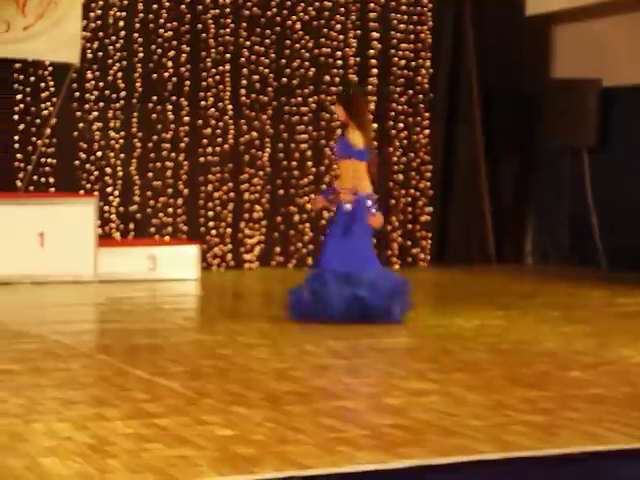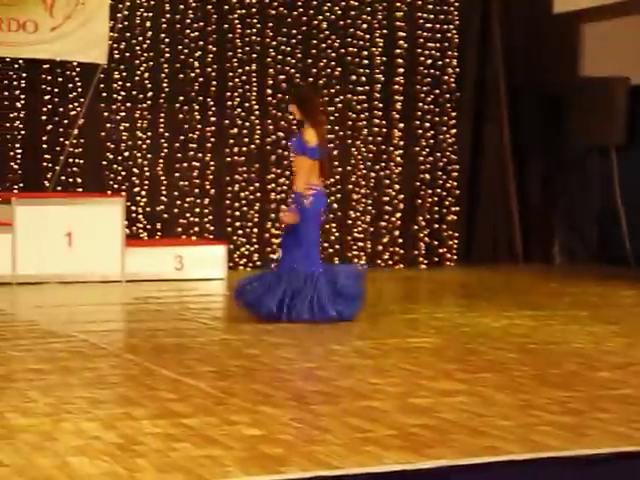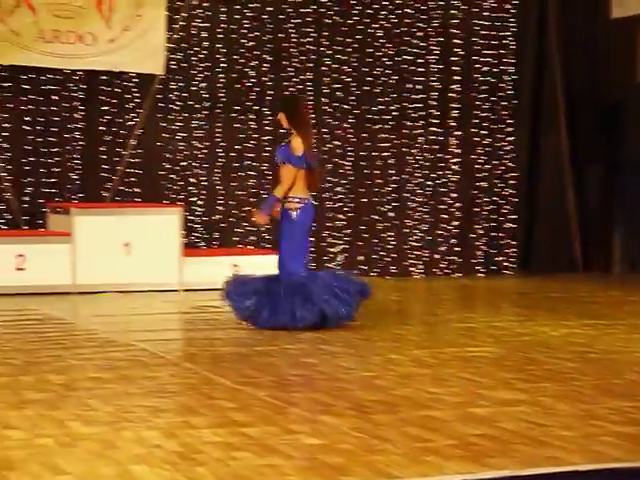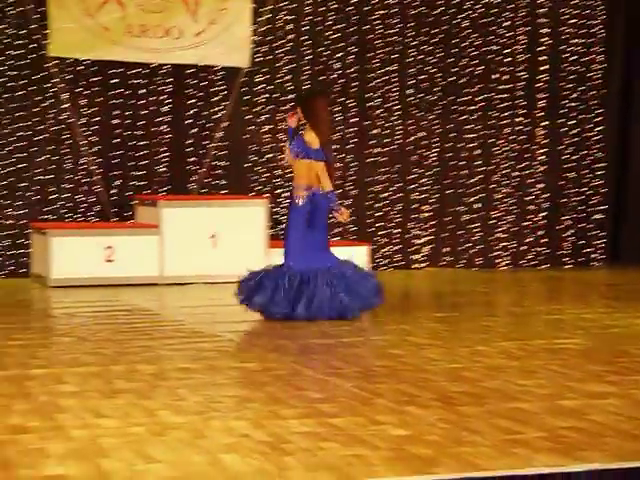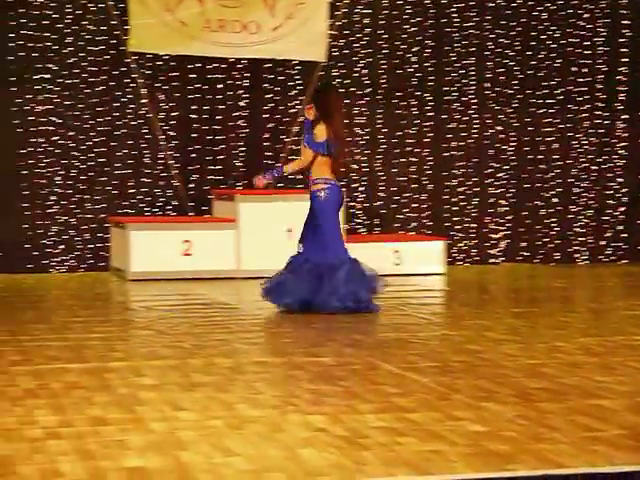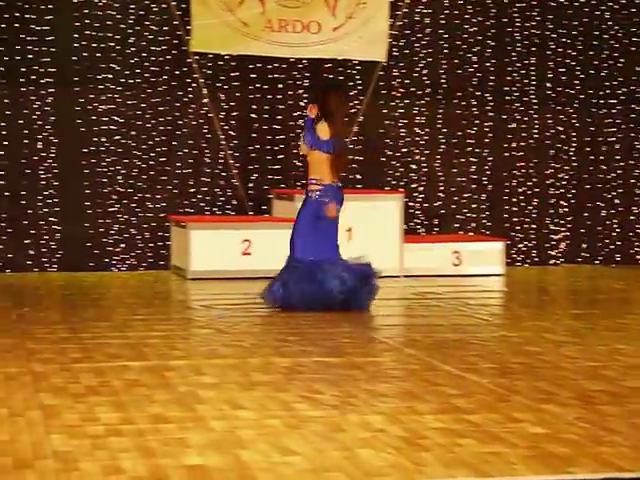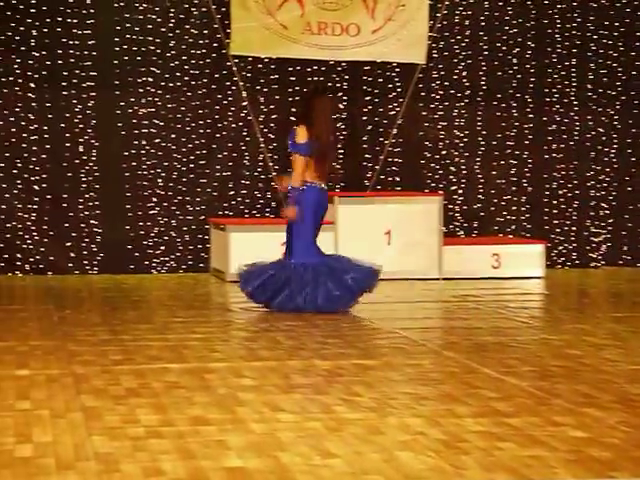
dt=0.4s
person 1, frame 1
left shoulder: (355, 135)
right shoulder: (351, 134)
left elbow: (361, 175)
left wrist: (371, 209)
right wrist: (327, 195)
left hip: (353, 202)
right hip: (349, 201)
left knee: (334, 256)
right knee: (358, 258)
left ankle: (334, 303)
right ankle: (382, 303)
person 1, frame 2
left shoulder: (308, 132)
right shoulder: (311, 132)
left elbow: (305, 173)
left wrist: (292, 207)
left hip: (308, 198)
right hip: (309, 197)
left knee: (306, 255)
right knee: (292, 252)
left ankle: (317, 307)
person 1, frame 3
left shoulder: (296, 141)
right shoulder: (298, 140)
left elbow: (288, 181)
left wrist: (265, 208)
right wrist: (278, 203)
left hip: (296, 208)
right hip: (296, 207)
left knee: (291, 264)
right knee: (291, 264)
left ankle: (337, 296)
right ankle: (296, 313)
person 1, frame 4
left shoulder: (310, 135)
right shoulder: (307, 134)
left elbow: (321, 173)
right elbow: (290, 159)
left wrist: (335, 205)
right wrist: (290, 130)
left hip: (306, 198)
right hip: (308, 198)
left knee: (297, 254)
right knee: (317, 253)
left ankle: (290, 305)
person 1, frame 5
left shoulder: (322, 128)
right shoulder: (331, 129)
left elbow: (303, 161)
right elbow: (308, 151)
left wrist: (269, 176)
right wrist: (307, 121)
left hip: (324, 191)
right hip: (327, 190)
left knee: (332, 247)
right knee: (309, 246)
left ankle: (350, 295)
right ankle: (305, 296)
person 1, frame 6
left shoulder: (322, 126)
right shoulder: (331, 127)
left elbow: (325, 164)
right elbow: (304, 149)
left wrist: (329, 198)
right wrist: (309, 119)
left hip: (319, 190)
right hip: (331, 191)
left knee: (302, 244)
right knee: (325, 247)
left ankle: (311, 293)
person 1, frame 7
left shoulder: (302, 131)
right shoulder: (326, 134)
left elbow: (299, 167)
left wrist: (291, 200)
right wrist: (289, 180)
left hip: (303, 192)
right hip: (321, 193)
left knee: (298, 247)
right knee: (307, 245)
left ankle: (299, 297)
